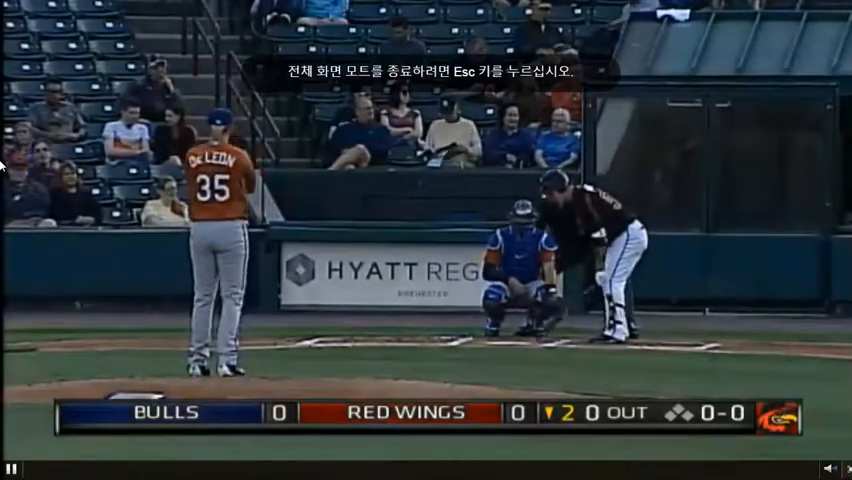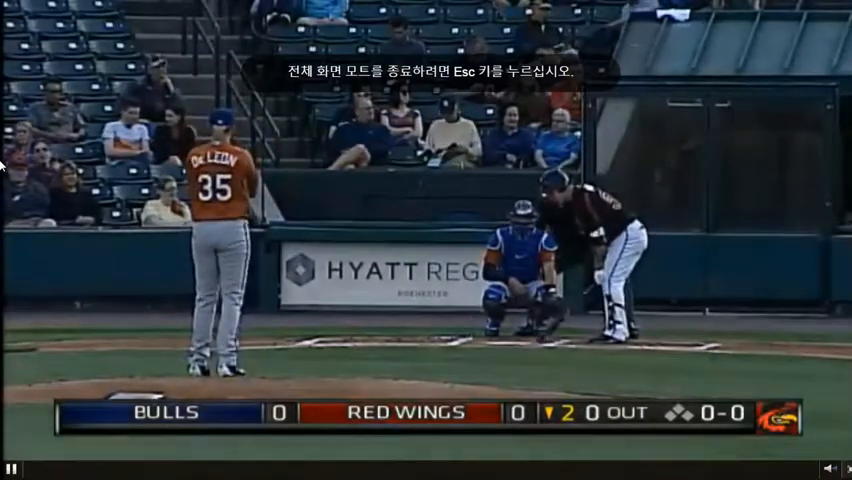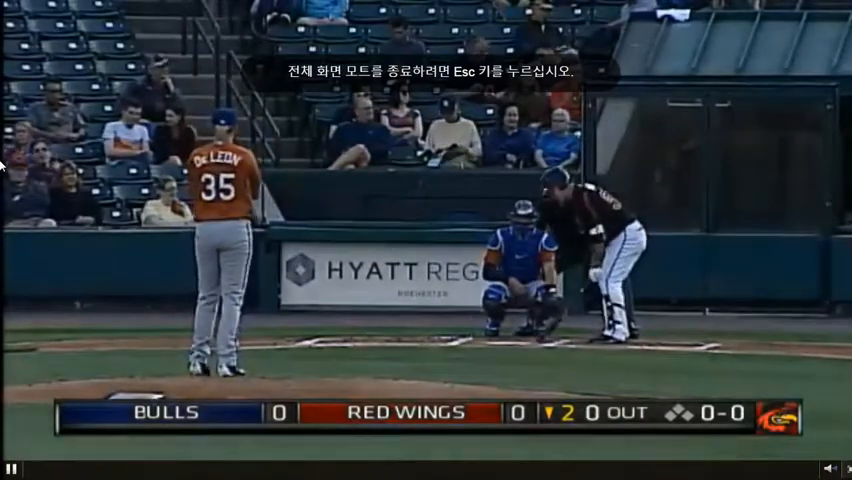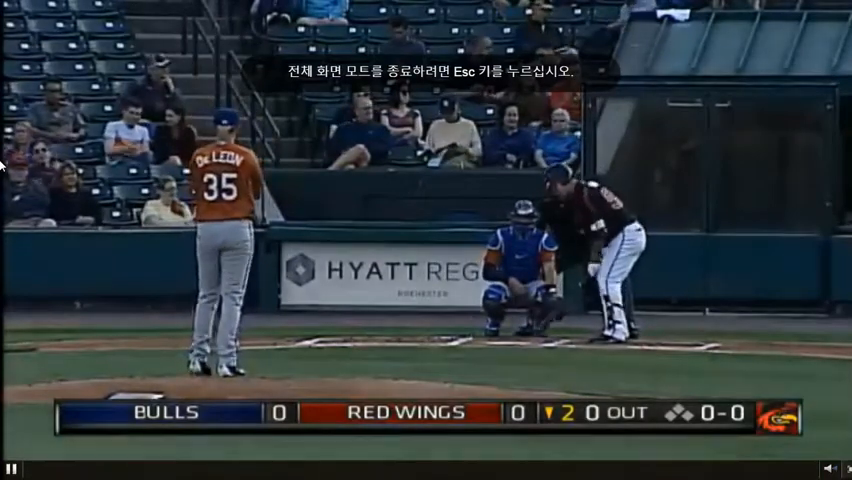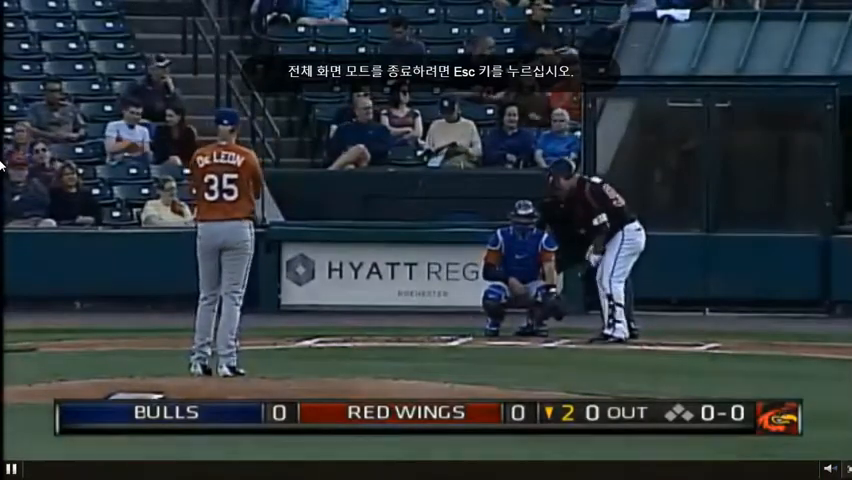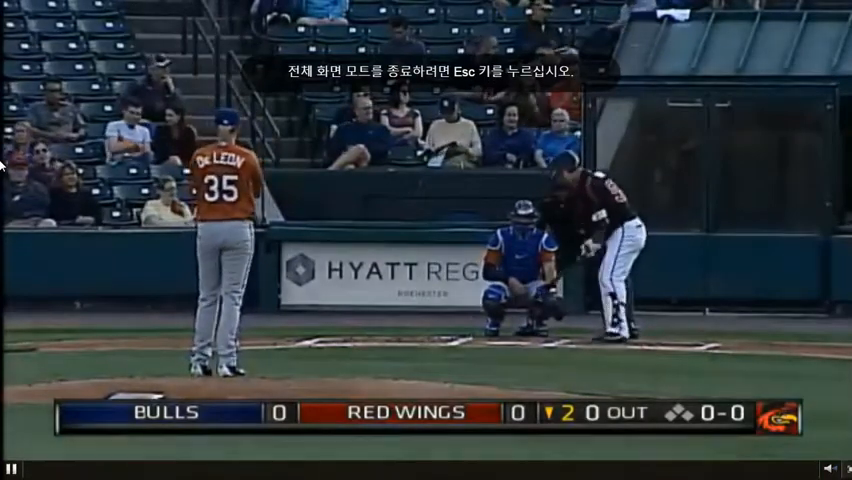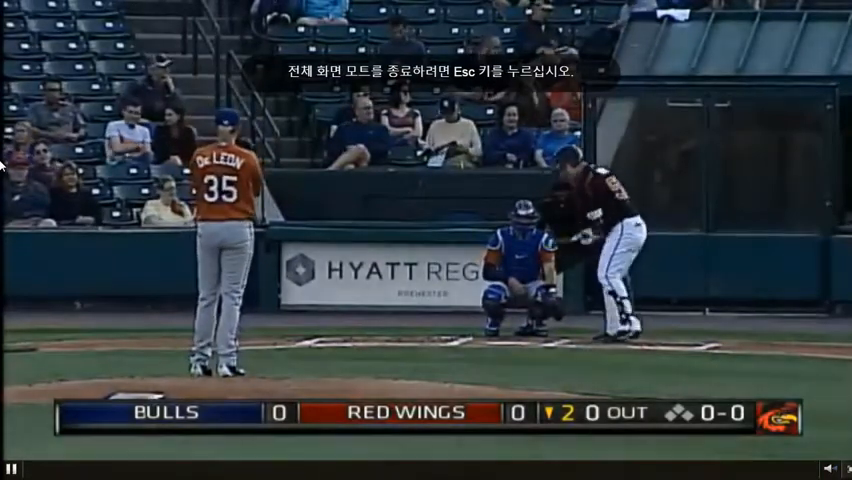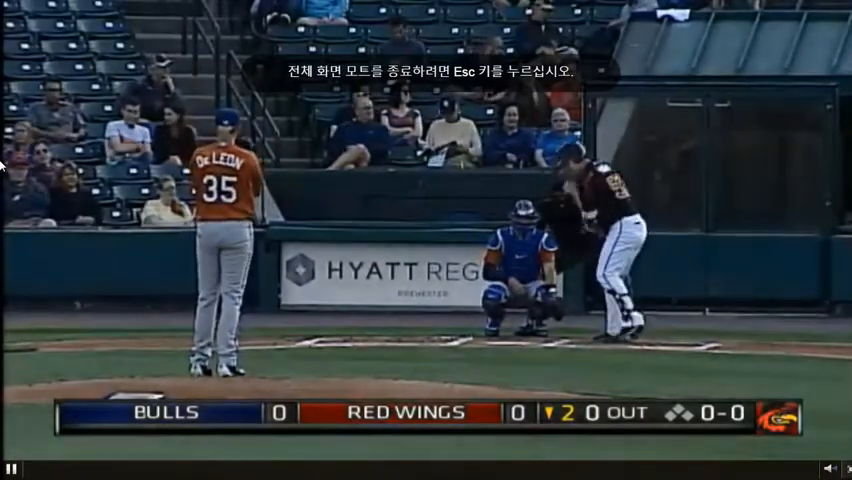
dt=0.1s
person 1, frame 1
left shoulder: (192, 156)
right shoulder: (239, 156)
right elbow: (251, 187)
left hip: (200, 229)
right hip: (231, 229)
left knee: (203, 297)
right knee: (232, 297)
left ankle: (198, 359)
right ankle: (227, 360)
person 1, frame 2
left shoulder: (194, 156)
right shoulder: (241, 156)
right elbow: (253, 191)
left hip: (202, 229)
right hip: (233, 229)
left knee: (205, 297)
right knee: (232, 297)
left ankle: (198, 359)
right ankle: (226, 360)
person 1, frame 3
left shoulder: (196, 156)
right shoulder: (244, 156)
left elbow: (194, 190)
right elbow: (255, 192)
left hip: (205, 229)
right hip: (236, 229)
left knee: (206, 296)
right knee: (232, 297)
left ankle: (198, 356)
right ankle: (227, 361)
person 1, frame 4
left shoulder: (199, 156)
right shoulder: (246, 157)
left elbow: (196, 189)
right elbow: (257, 193)
left hip: (206, 229)
right hip: (237, 229)
left knee: (207, 295)
right knee: (232, 297)
left ankle: (198, 355)
right ankle: (226, 361)
person 1, frame 5
left shoulder: (199, 156)
right shoulder: (247, 157)
left elbow: (197, 188)
right elbow: (258, 192)
left hip: (207, 229)
right hip: (238, 228)
left knee: (207, 296)
right knee: (232, 297)
left ankle: (199, 358)
right ankle: (226, 361)
person 1, frame 6
left shoulder: (199, 157)
right shoulder: (247, 158)
left elbow: (197, 188)
right elbow: (257, 192)
left hip: (207, 229)
right hip: (238, 229)
left knee: (207, 297)
right knee: (231, 297)
left ankle: (199, 359)
right ankle: (226, 361)
person 1, frame 7
left shoulder: (199, 156)
right shoulder: (247, 158)
right elbow: (257, 191)
left hip: (207, 228)
right hip: (238, 229)
left knee: (207, 296)
right knee: (232, 296)
left ankle: (199, 359)
right ankle: (226, 360)
person 1, frame 8
left shoulder: (199, 156)
right shoulder: (247, 159)
right elbow: (257, 191)
left hip: (206, 228)
right hip: (237, 229)
left knee: (206, 296)
right knee: (231, 296)
left ankle: (199, 359)
right ankle: (227, 361)
person 2, frame 1
left shoulder: (584, 199)
right shoulder: (577, 196)
left elbow: (599, 237)
left wrist: (600, 267)
left hip: (630, 235)
right hip: (623, 235)
left knee: (612, 281)
right knee: (609, 281)
left ankle: (616, 331)
right ankle: (622, 327)
person 2, frame 2
left shoulder: (583, 199)
right shoulder: (577, 196)
left elbow: (598, 236)
left wrist: (598, 266)
left hip: (629, 235)
right hip: (622, 235)
left knee: (611, 281)
right knee: (609, 281)
left ankle: (616, 331)
right ankle: (622, 327)
person 2, frame 3
left shoulder: (583, 198)
right shoulder: (580, 194)
left elbow: (598, 234)
left wrist: (595, 264)
left hip: (628, 235)
right hip: (624, 235)
left knee: (609, 281)
right knee: (606, 281)
left ankle: (616, 332)
right ankle: (620, 328)
person 2, frame 4
left shoulder: (583, 194)
right shoulder: (581, 191)
left elbow: (599, 230)
left wrist: (594, 259)
left hip: (627, 235)
right hip: (625, 235)
left knee: (608, 280)
right knee: (606, 280)
left ankle: (616, 331)
right ankle: (618, 328)
person 2, frame 5
left shoulder: (586, 189)
right shoulder: (586, 186)
left elbow: (602, 224)
right elbow: (595, 223)
left wrist: (596, 251)
right wrist: (597, 247)
left hip: (626, 234)
right hip: (627, 234)
left knee: (611, 280)
right knee: (603, 280)
left ankle: (615, 331)
right ankle: (615, 329)
person 2, frame 6
left shoulder: (587, 183)
right shoulder: (590, 180)
left elbow: (601, 219)
left wrist: (594, 242)
right wrist: (592, 240)
left hip: (626, 231)
right hip: (628, 231)
left knee: (612, 278)
right knee: (605, 279)
left ankle: (618, 329)
right ankle: (614, 328)
person 2, frame 7
left shoulder: (588, 180)
right shoulder: (597, 173)
left elbow: (596, 217)
left wrist: (591, 233)
right wrist: (592, 232)
left hip: (625, 229)
right hip: (634, 227)
left knee: (607, 275)
right knee: (612, 277)
left ankle: (628, 323)
right ankle: (614, 329)
person 2, frame 8
left shoulder: (589, 178)
right shoulder: (601, 170)
left elbow: (591, 217)
left wrist: (590, 226)
left hip: (624, 227)
right hip: (634, 226)
left knee: (605, 273)
right knee: (613, 276)
left ankle: (630, 319)
right ankle: (615, 329)
person 3, frame 1
left shoulder: (542, 238)
right shoulder: (500, 236)
left elbow: (549, 267)
right elbow: (487, 271)
left wrist: (551, 290)
right wrist: (509, 280)
left hip: (532, 285)
right hip: (507, 285)
left knee: (550, 300)
right knee: (491, 298)
left ankle: (535, 323)
right ankle: (494, 323)
person 3, frame 2
left shoulder: (543, 238)
right shoulder: (500, 236)
left elbow: (549, 267)
right elbow: (487, 271)
left wrist: (551, 290)
right wrist: (509, 280)
left hip: (532, 286)
right hip: (507, 285)
left knee: (550, 300)
right knee: (491, 298)
left ankle: (534, 323)
right ankle: (494, 323)
person 3, frame 3
left shoulder: (543, 238)
right shoulder: (500, 236)
left elbow: (549, 267)
right elbow: (487, 271)
left wrist: (551, 290)
right wrist: (509, 280)
left hip: (532, 285)
right hip: (507, 285)
left knee: (551, 301)
right knee: (491, 298)
left ankle: (534, 323)
right ankle: (494, 323)
person 3, frame 4
left shoulder: (543, 239)
right shoulder: (500, 237)
left elbow: (549, 267)
right elbow: (487, 271)
left wrist: (551, 290)
right wrist: (509, 280)
left hip: (532, 286)
right hip: (507, 285)
left knee: (551, 300)
right knee: (491, 298)
left ankle: (535, 323)
right ankle: (494, 323)
person 3, frame 5
left shoulder: (543, 238)
right shoulder: (501, 236)
left elbow: (549, 267)
right elbow: (488, 271)
left wrist: (552, 290)
right wrist: (509, 280)
left hip: (532, 285)
right hip: (507, 284)
left knee: (550, 300)
right knee: (491, 298)
left ankle: (535, 323)
right ankle: (494, 323)
person 3, frame 6
left shoulder: (543, 239)
right shoulder: (501, 236)
left elbow: (549, 267)
right elbow: (488, 271)
left wrist: (552, 290)
right wrist: (509, 280)
left hip: (532, 285)
right hip: (507, 284)
left knee: (550, 300)
right knee: (491, 298)
left ankle: (535, 323)
right ankle: (494, 323)
person 3, frame 7
left shoulder: (543, 239)
right shoulder: (501, 236)
left elbow: (549, 267)
right elbow: (488, 271)
left wrist: (551, 290)
right wrist: (509, 280)
left hip: (532, 285)
right hip: (507, 284)
left knee: (550, 300)
right knee: (491, 297)
left ankle: (535, 323)
right ankle: (494, 323)
person 3, frame 8
left shoulder: (543, 238)
right shoulder: (500, 236)
left elbow: (549, 267)
right elbow: (488, 271)
left wrist: (551, 290)
right wrist: (509, 280)
left hip: (532, 285)
right hip: (507, 285)
left knee: (550, 300)
right knee: (491, 298)
left ankle: (535, 324)
right ankle: (493, 323)
